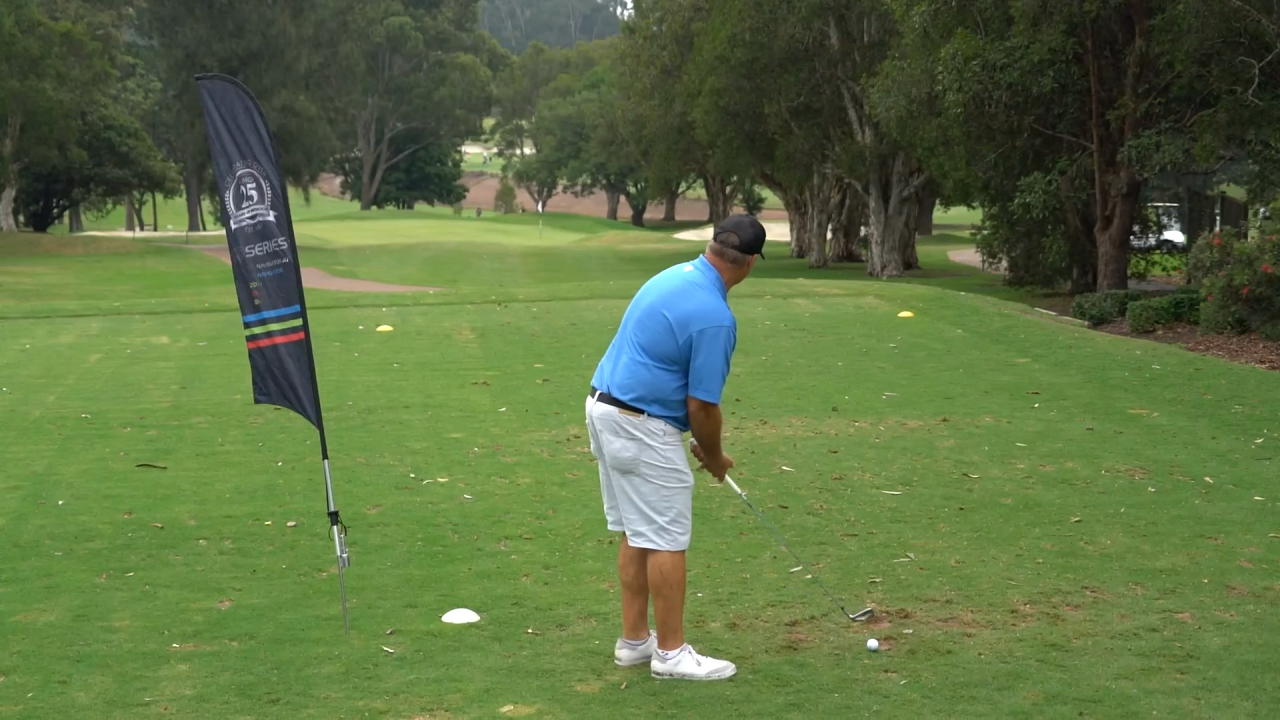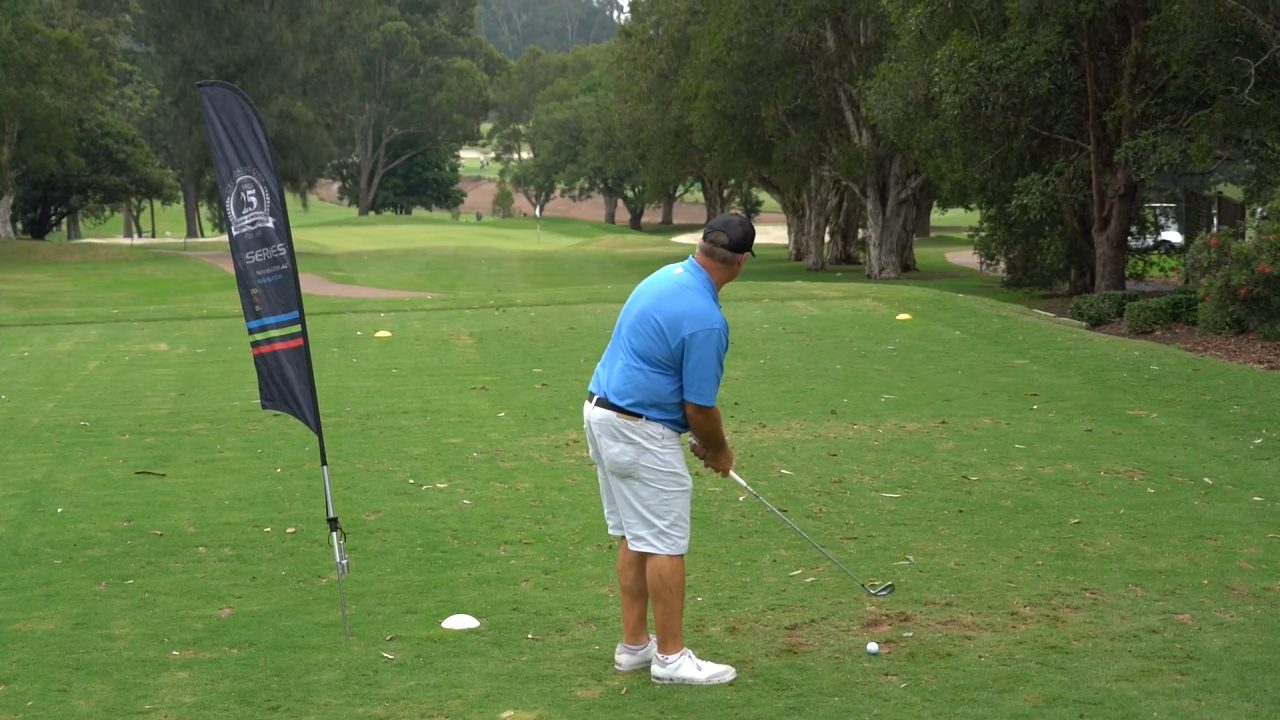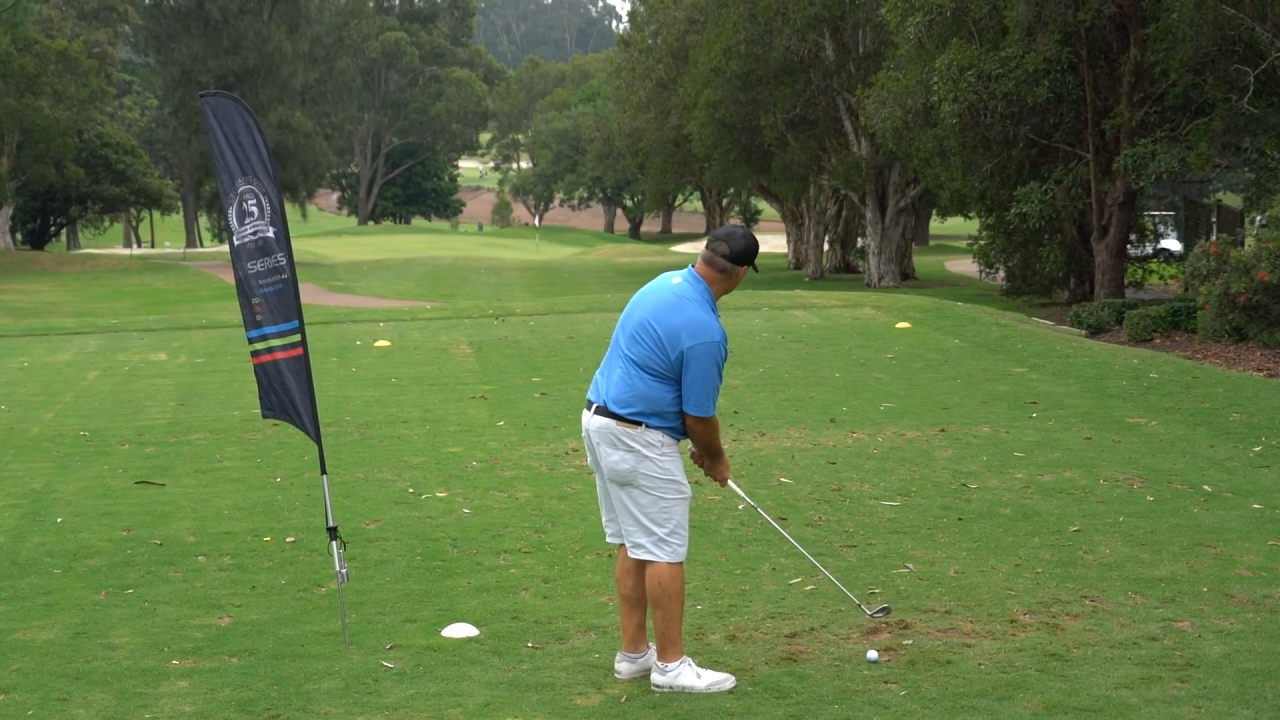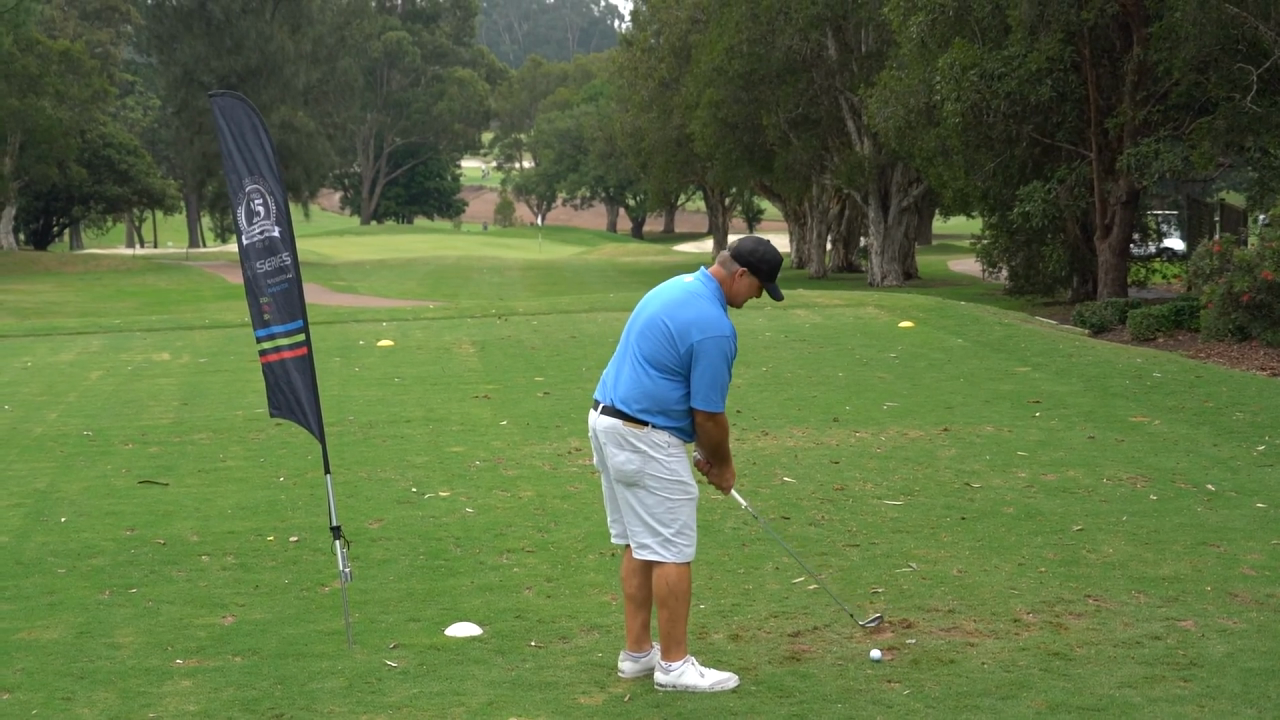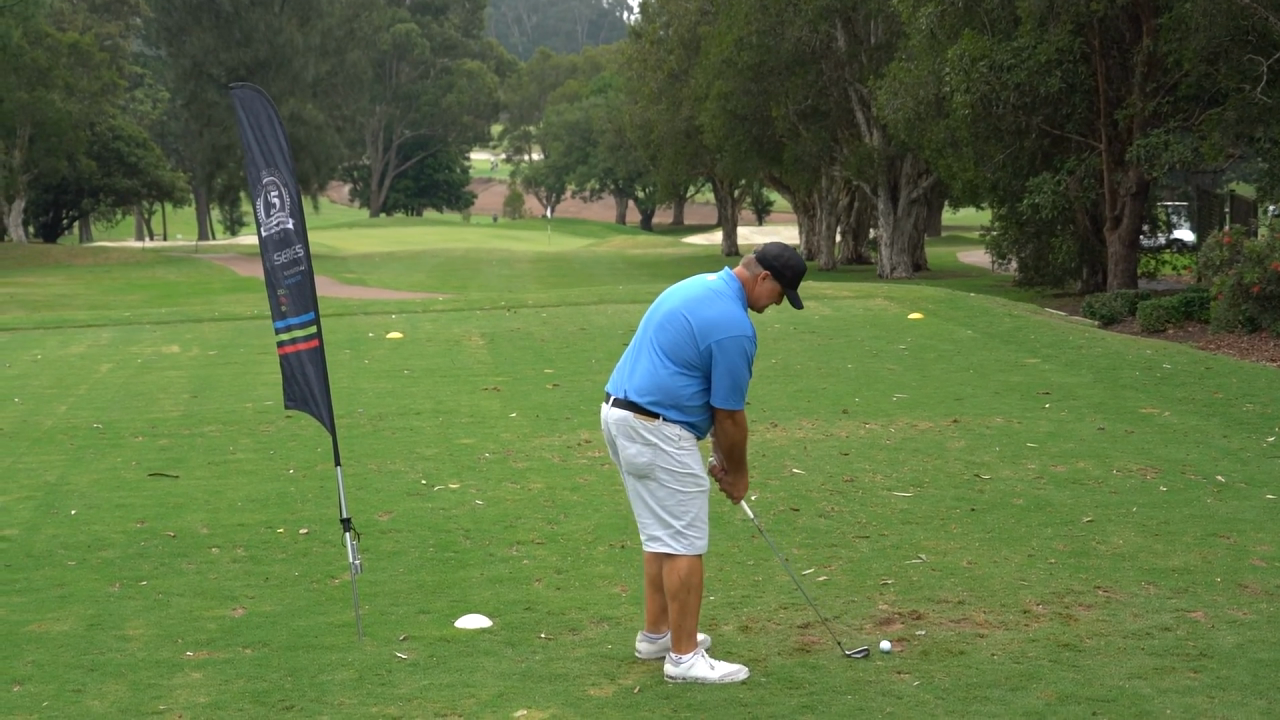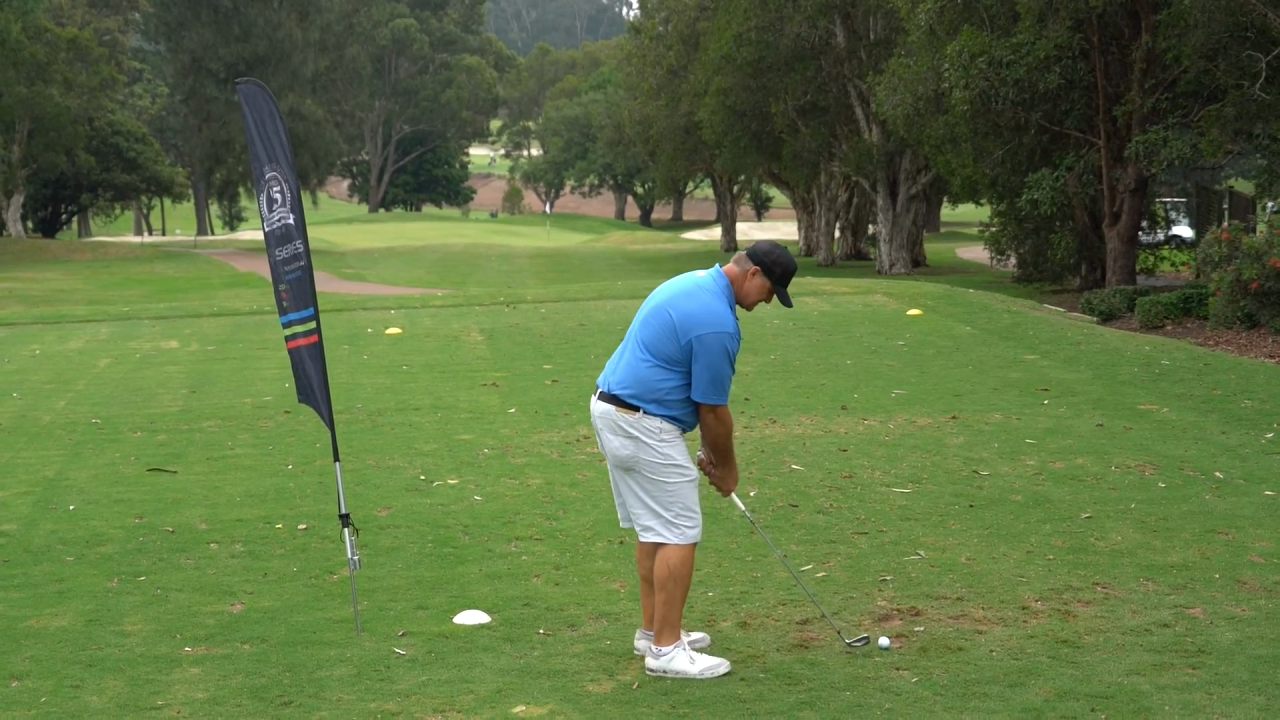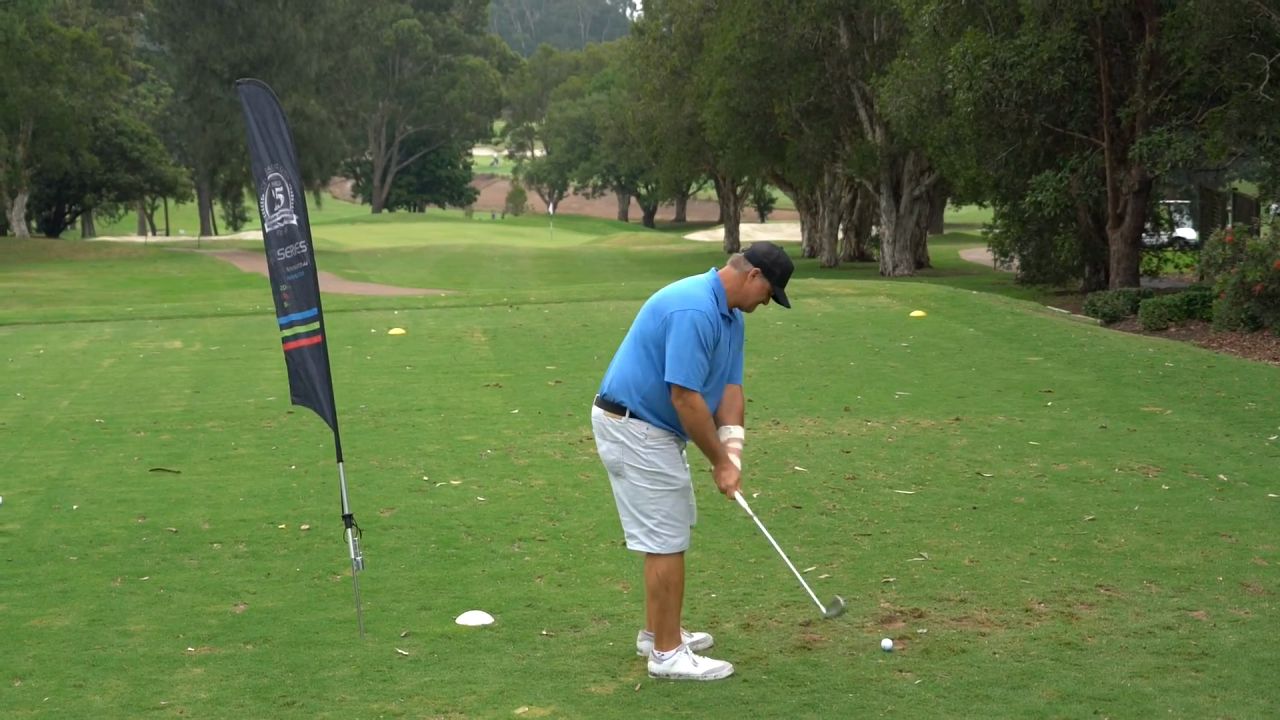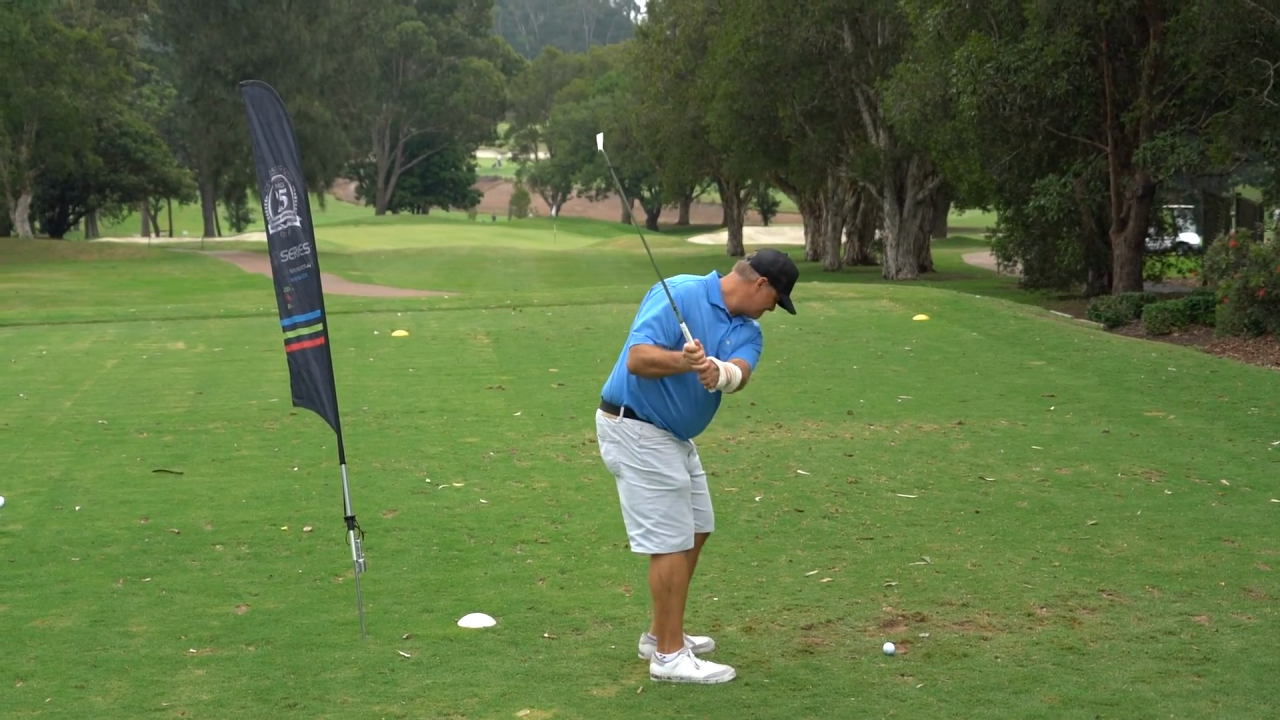
dt=0.4s
person 1, frame 1
left shoulder: (676, 275)
right shoulder: (714, 315)
right elbow: (702, 406)
left wrist: (702, 445)
right wrist: (714, 457)
left hip: (606, 409)
right hip: (642, 425)
left knee: (636, 533)
right knee: (666, 539)
left ankle: (634, 639)
right ankle: (670, 652)
person 1, frame 2
left shoulder: (668, 276)
right shoulder: (705, 318)
right elbow: (699, 407)
left wrist: (704, 440)
right wrist: (719, 450)
left hip: (605, 414)
right hip: (640, 430)
left knee: (634, 537)
right knee: (665, 543)
left ankle: (634, 644)
right ankle: (671, 656)
person 1, frame 3
left shoulder: (667, 284)
right shoulder: (703, 329)
right elbow: (698, 417)
left wrist: (704, 448)
right wrist: (716, 459)
left hip: (603, 422)
right hip: (639, 437)
left knee: (633, 544)
right knee: (664, 551)
left ankle: (634, 651)
right ankle: (671, 664)
person 1, frame 4
left shoulder: (679, 287)
right shoulder: (713, 326)
right elbow: (708, 415)
left wrist: (704, 451)
right wrist: (722, 465)
left hip: (610, 422)
right hip: (644, 437)
left knee: (640, 545)
right knee: (671, 551)
left ankle: (638, 650)
right ankle: (674, 663)
person 1, frame 5
left shoulder: (702, 287)
right shoulder: (733, 326)
right elbow: (729, 415)
left wrist: (721, 456)
right wrist: (737, 473)
left hip: (622, 414)
right hip: (655, 429)
left knee: (662, 535)
right knee: (684, 543)
left ankle: (656, 632)
right ankle: (684, 656)
person 1, frame 6
left shoulder: (696, 283)
right shoulder: (716, 321)
right elbow: (713, 409)
left wrist: (712, 452)
right wrist: (727, 465)
left hip: (616, 410)
right hip: (642, 423)
left knee: (653, 529)
right knee: (678, 533)
left ankle: (653, 630)
right ankle: (666, 649)
person 1, frame 7
left shoulder: (732, 320)
right shoulder: (693, 307)
left elbow: (730, 387)
right elbow: (684, 397)
left wrist: (732, 450)
right wrist: (719, 460)
left hip: (654, 429)
right hip: (635, 429)
left knee: (672, 531)
right knee: (665, 541)
left ankle: (657, 630)
right ankle: (667, 653)
person 1, frame 8
left shoulder: (748, 331)
right shoulder: (681, 293)
left elbow: (737, 375)
right elbow: (639, 357)
left wrist: (718, 370)
right wrist: (683, 361)
left hip: (669, 435)
right hip: (636, 430)
left knee: (694, 532)
right knee: (672, 543)
left ankle: (660, 634)
right ankle: (670, 655)
